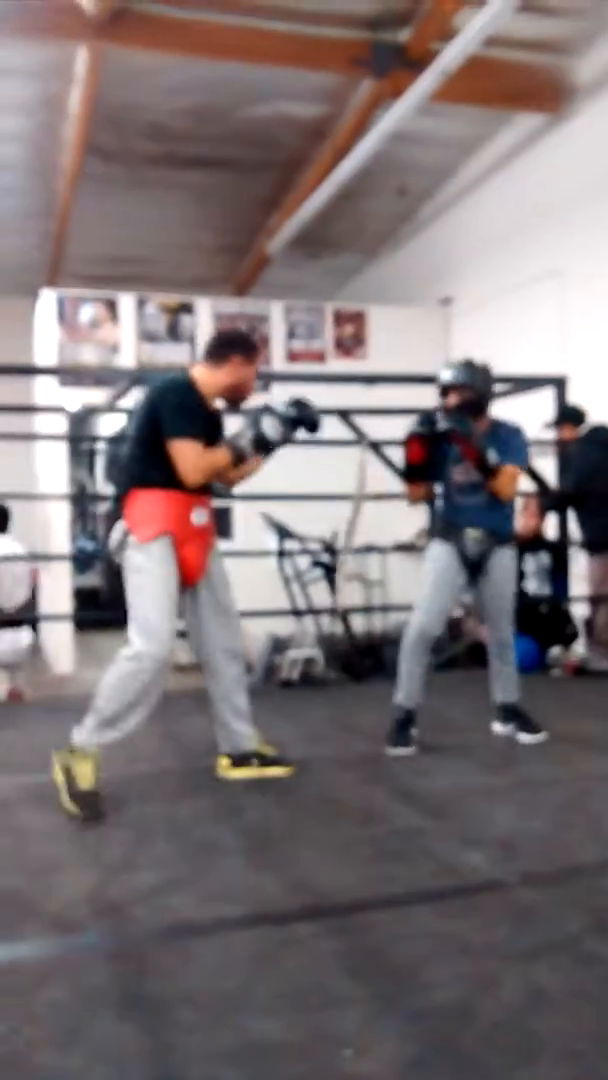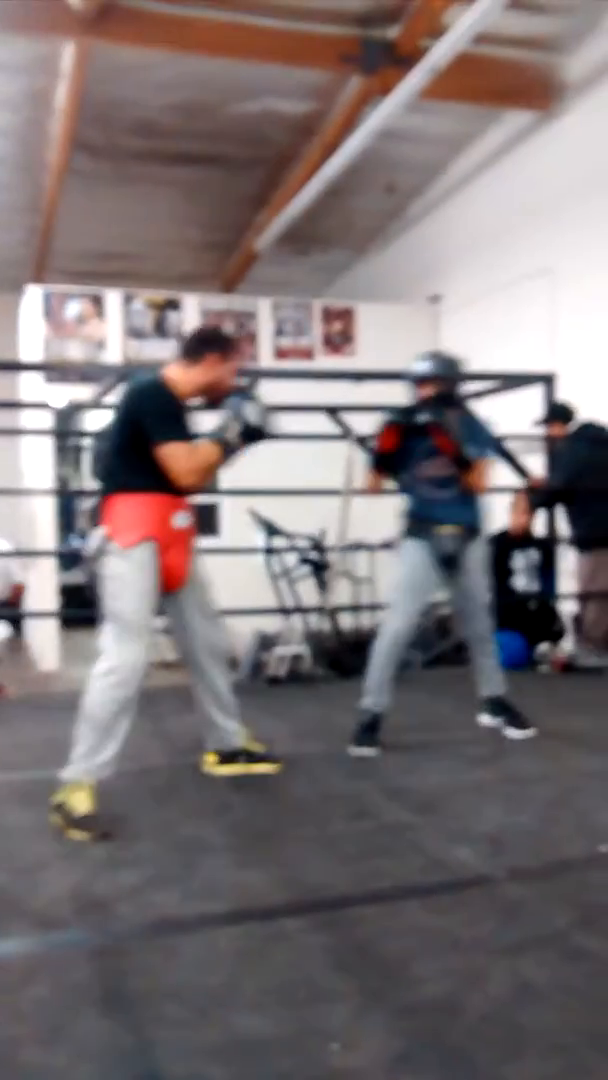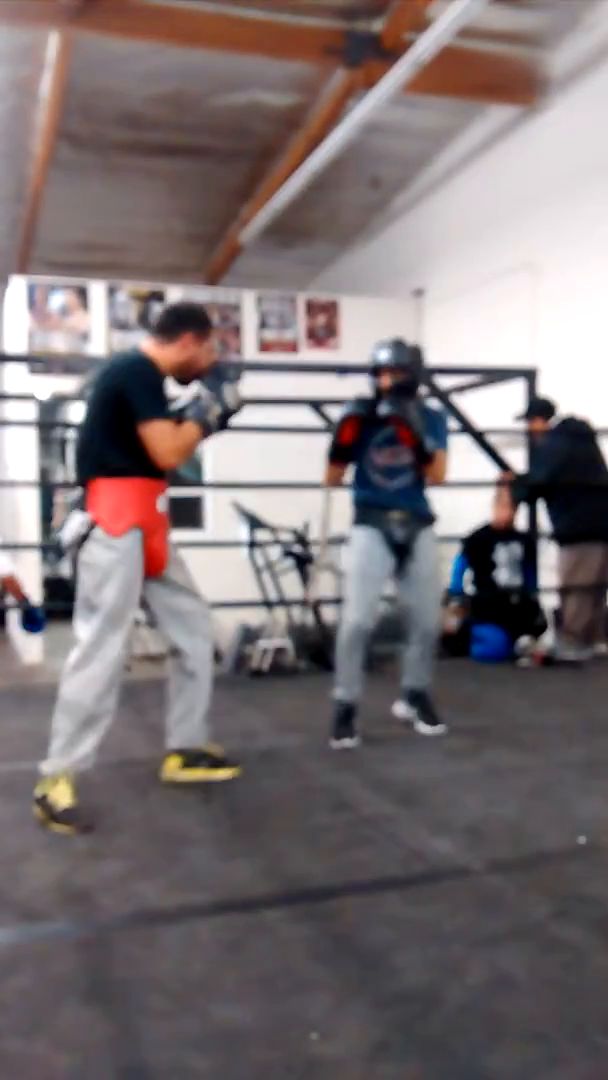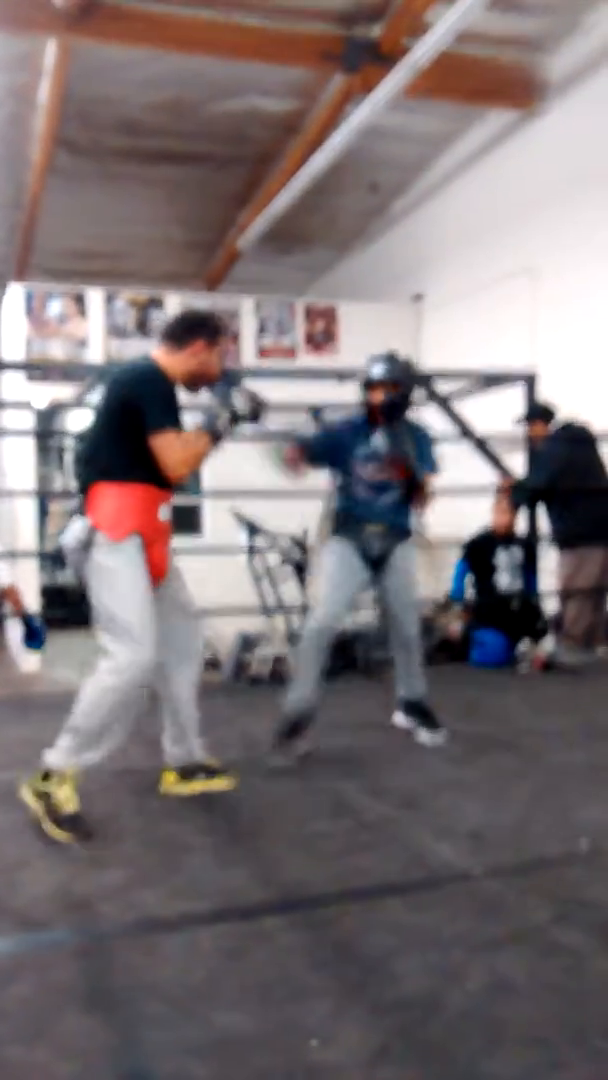
dt=0.2s
person 1, frame 1
left shoulder: (206, 409)
right shoulder: (174, 392)
left elbow: (229, 475)
right elbow: (192, 470)
left wrist: (271, 439)
right wrist: (247, 436)
left hip: (195, 534)
right hip: (153, 530)
left knee: (223, 641)
right knee: (151, 646)
left ankle: (237, 749)
right ankle: (82, 755)
person 1, frame 2
left shoulder: (173, 403)
right shoulder: (153, 394)
left elbow: (191, 474)
right elbow: (185, 472)
left wrist: (234, 435)
right wrist: (231, 430)
left hip: (172, 537)
right hip: (134, 535)
left knee: (205, 641)
right knee: (124, 656)
left ankle: (226, 745)
right ankle: (76, 786)
person 1, frame 3
left shoulder: (139, 374)
right shoulder: (136, 371)
right elbow: (167, 454)
left wrist: (197, 412)
right wrist: (210, 411)
left hip: (145, 525)
right hip: (115, 523)
left knee: (192, 627)
right knee: (102, 648)
left ankle: (187, 748)
right ankle: (55, 779)
person 1, frame 4
left shoulder: (147, 382)
right shoulder: (148, 380)
left elbow: (170, 456)
right elbow: (176, 466)
left wrist: (222, 417)
right wrist: (220, 417)
left hip: (142, 533)
right hip: (115, 531)
left knee: (181, 640)
right knee: (134, 655)
left ankle: (183, 761)
right ankle: (55, 775)
person 2, frame 1
left shoulder: (507, 436)
right shoulder: (440, 437)
left elbow: (506, 489)
right elbow: (418, 494)
left wrist: (475, 447)
right wrist: (416, 453)
left hip: (497, 545)
right hip: (449, 542)
left knee: (501, 633)
right knee: (422, 628)
left ankle: (508, 711)
right ankle: (405, 715)
person 2, frame 2
left shoulder: (473, 430)
right shoulder: (406, 429)
left elbow: (477, 483)
right elbow: (374, 484)
left wrist: (453, 443)
right wrist: (386, 445)
left hip: (465, 540)
right hip: (419, 540)
left knee: (480, 626)
right knee: (396, 630)
left ankle: (495, 702)
right ankle: (371, 716)
person 2, frame 3
left shoulder: (431, 418)
right shoulder: (363, 418)
left elbow: (437, 474)
right elbow: (332, 479)
left wrist: (413, 430)
right wrist: (344, 437)
left hip: (417, 527)
right hip: (371, 527)
left knee: (426, 619)
right knee: (357, 620)
left ankle: (414, 695)
right ankle: (345, 705)
person 2, frame 4
left shoulder: (416, 437)
right shoulder: (347, 431)
left elbow: (421, 498)
right elbow: (297, 460)
left wrist: (408, 467)
right wrist: (296, 452)
left hip: (395, 542)
right hip: (349, 539)
left knee: (407, 627)
right knee: (322, 622)
left ankle: (411, 706)
right ankle: (299, 712)
